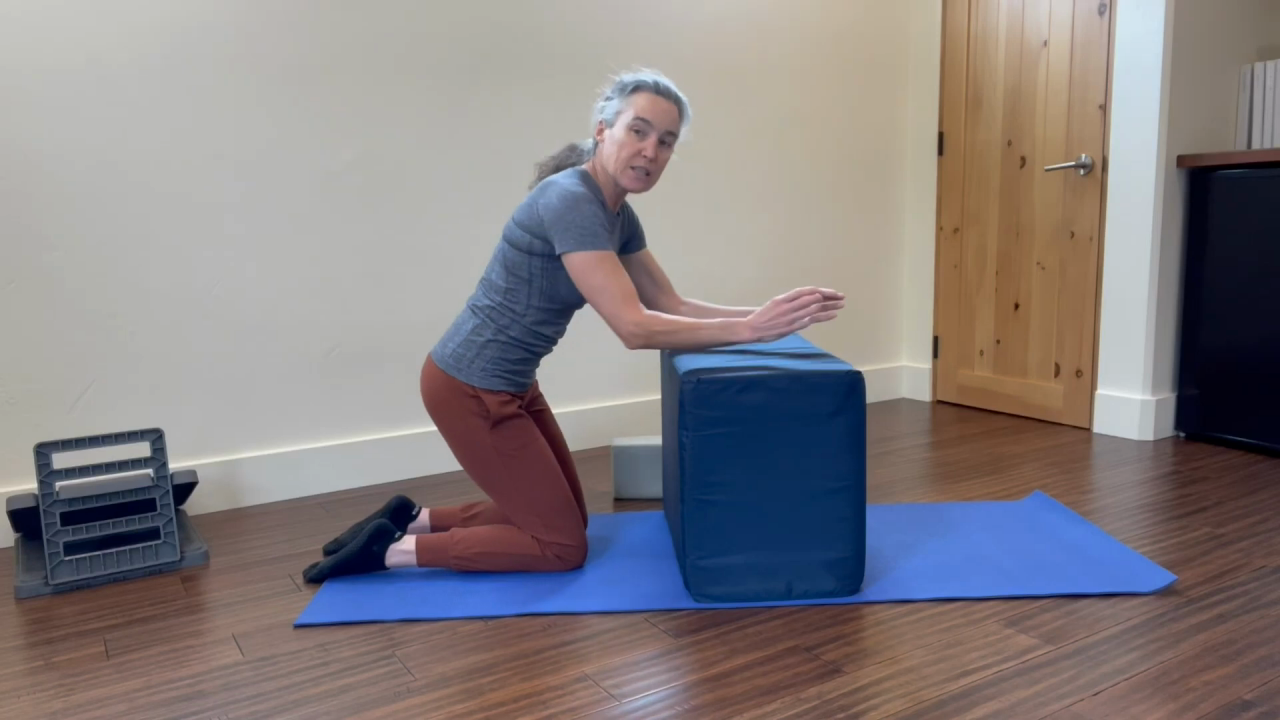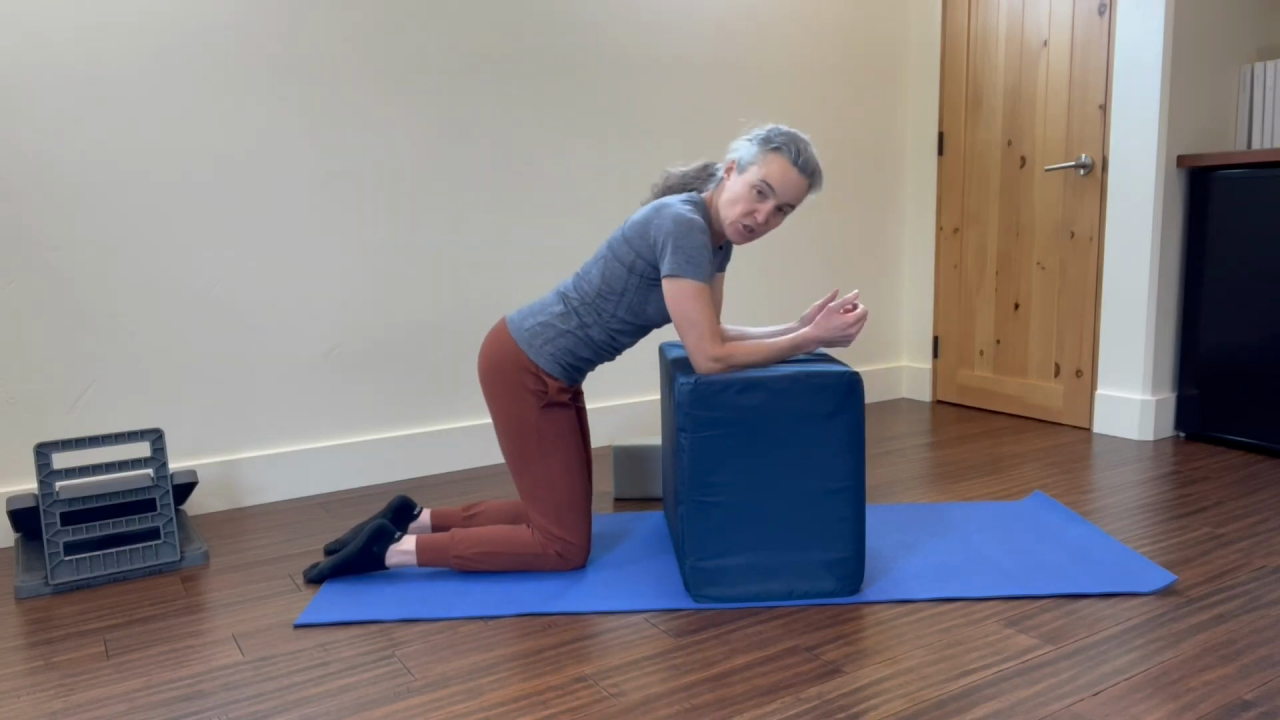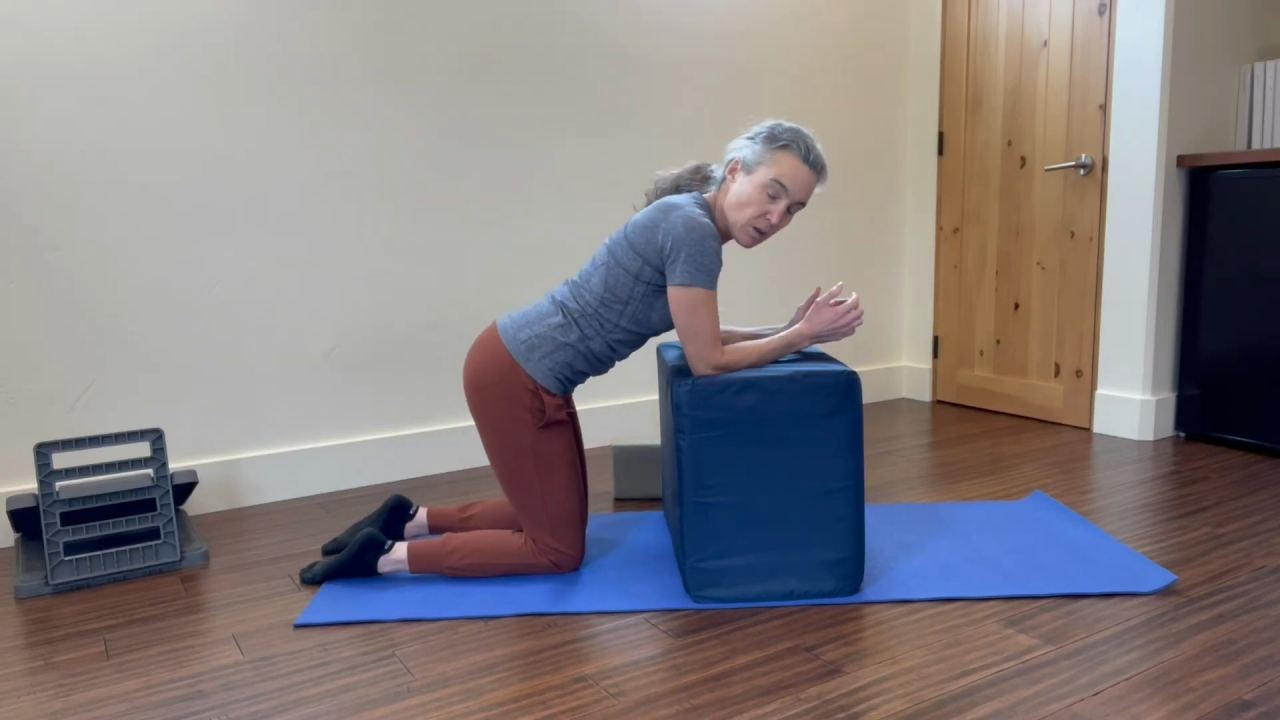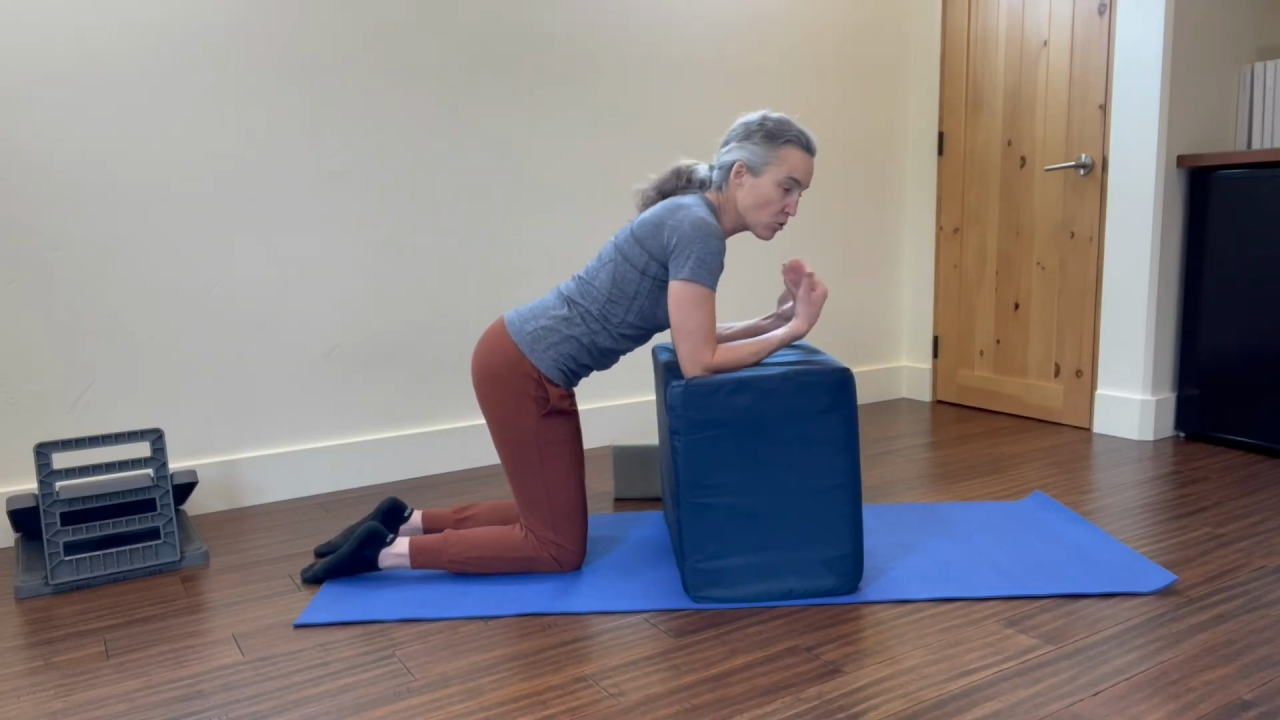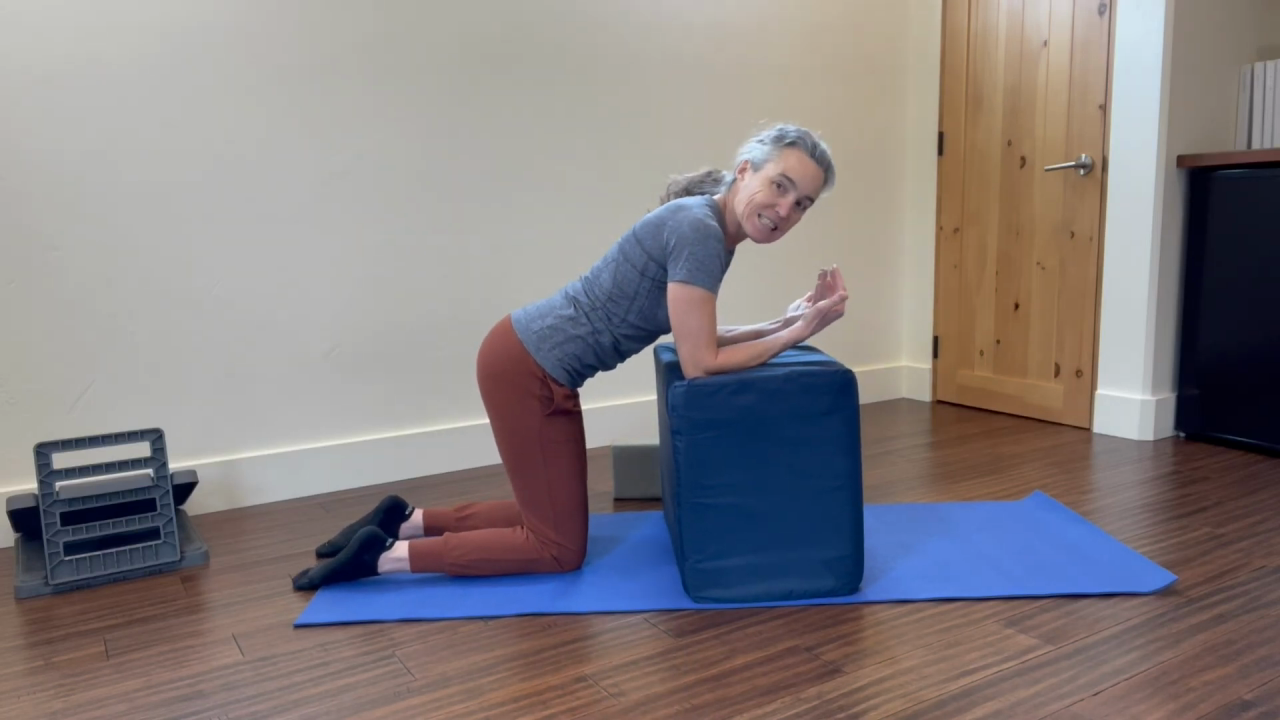
dt=1s
person 1, frame 1
left shoulder: (617, 216)
right shoulder: (569, 201)
left elbow: (670, 305)
right elbow: (635, 328)
left wrist: (764, 316)
right wrist: (750, 330)
left hip: (507, 385)
right hip: (469, 390)
left knee: (563, 517)
right knee: (562, 544)
left ankle: (413, 519)
right ankle: (392, 550)
person 1, frame 2
left shoulder: (717, 233)
right shoulder: (683, 226)
left elbow: (709, 335)
right elbow: (708, 359)
left wrist: (796, 328)
right wrist: (810, 340)
left hip: (547, 368)
right hip: (524, 367)
left knee: (558, 517)
right knee: (563, 545)
left ankle: (413, 518)
right ankle: (390, 549)
person 1, frame 3
left shoulder: (692, 221)
right shoulder: (691, 230)
left elbow: (701, 336)
right elbow: (708, 362)
left wrist: (790, 329)
right wrist: (803, 335)
left hip: (517, 362)
right hip: (515, 378)
left knee: (552, 515)
right knee: (558, 550)
left ankle: (409, 520)
right ankle: (384, 555)
person 1, frame 4
left shoulder: (692, 218)
right shoulder: (698, 229)
left elbow: (695, 337)
right elbow: (698, 364)
left wrist: (778, 317)
right wrist: (794, 330)
left hip: (524, 361)
right hip: (522, 372)
left knee: (549, 519)
right knee: (559, 548)
left ankle: (403, 521)
right ankle: (385, 551)
person 1, frame 5
left shoulder: (710, 228)
right shoulder: (700, 230)
left elbow: (698, 339)
right elbow: (700, 365)
left wrist: (784, 323)
right wrist: (799, 333)
left hip: (528, 361)
right hip: (527, 371)
left knee: (551, 521)
right knee: (559, 549)
left ankle: (403, 519)
right ankle: (383, 556)
